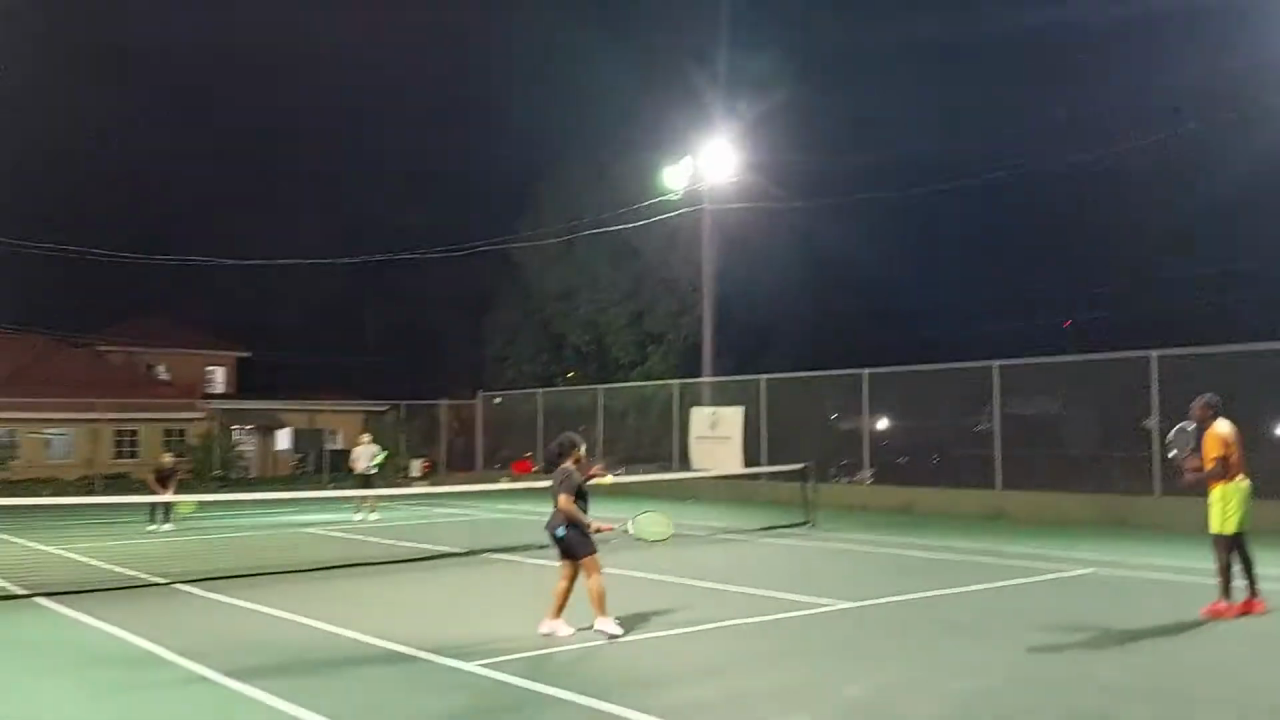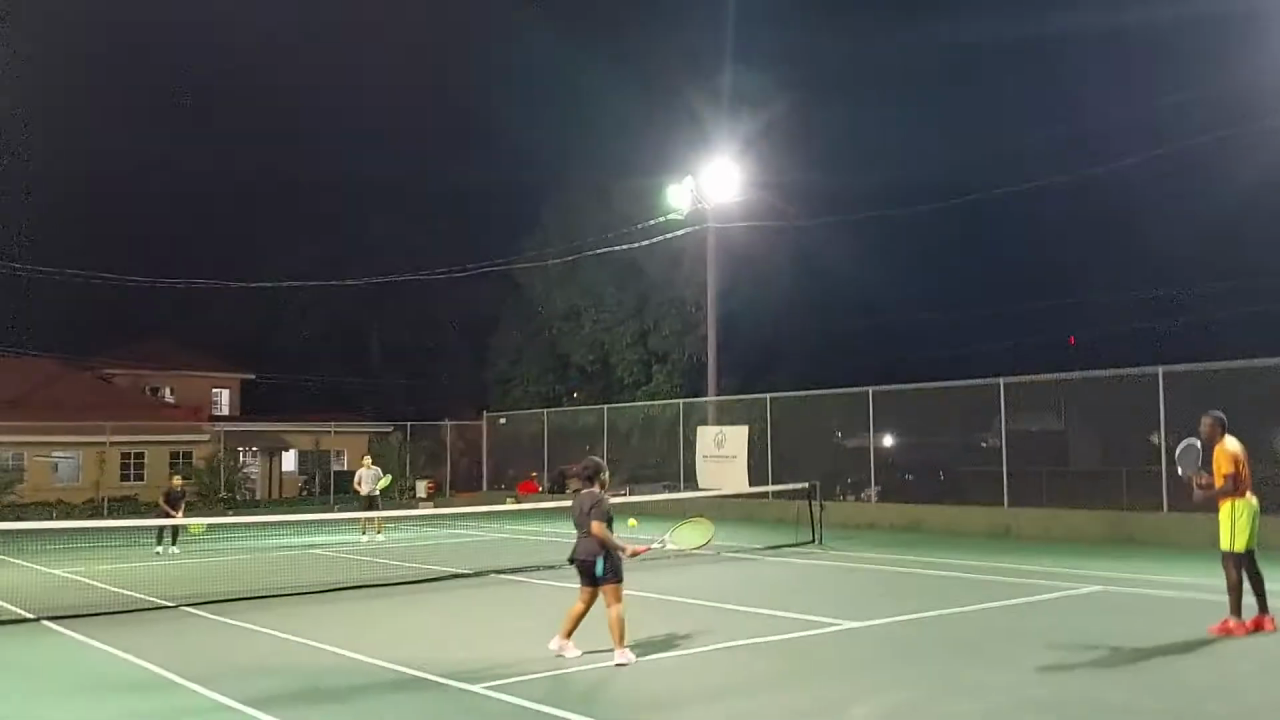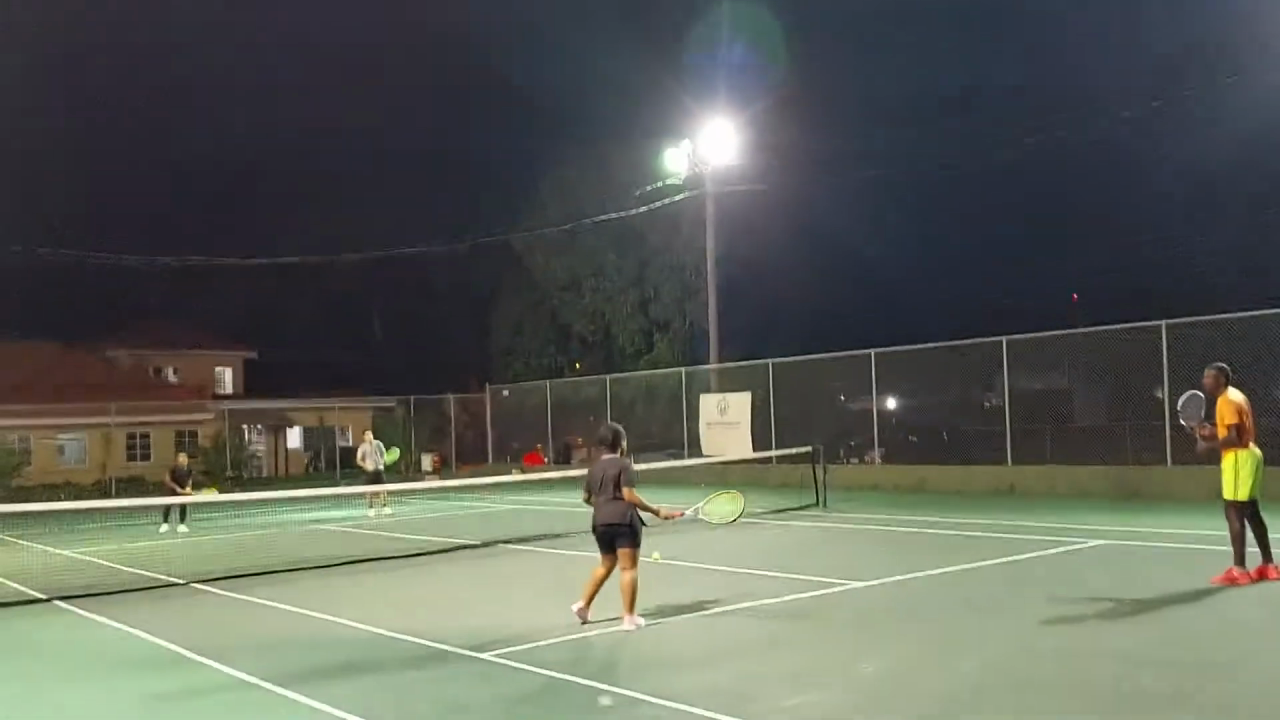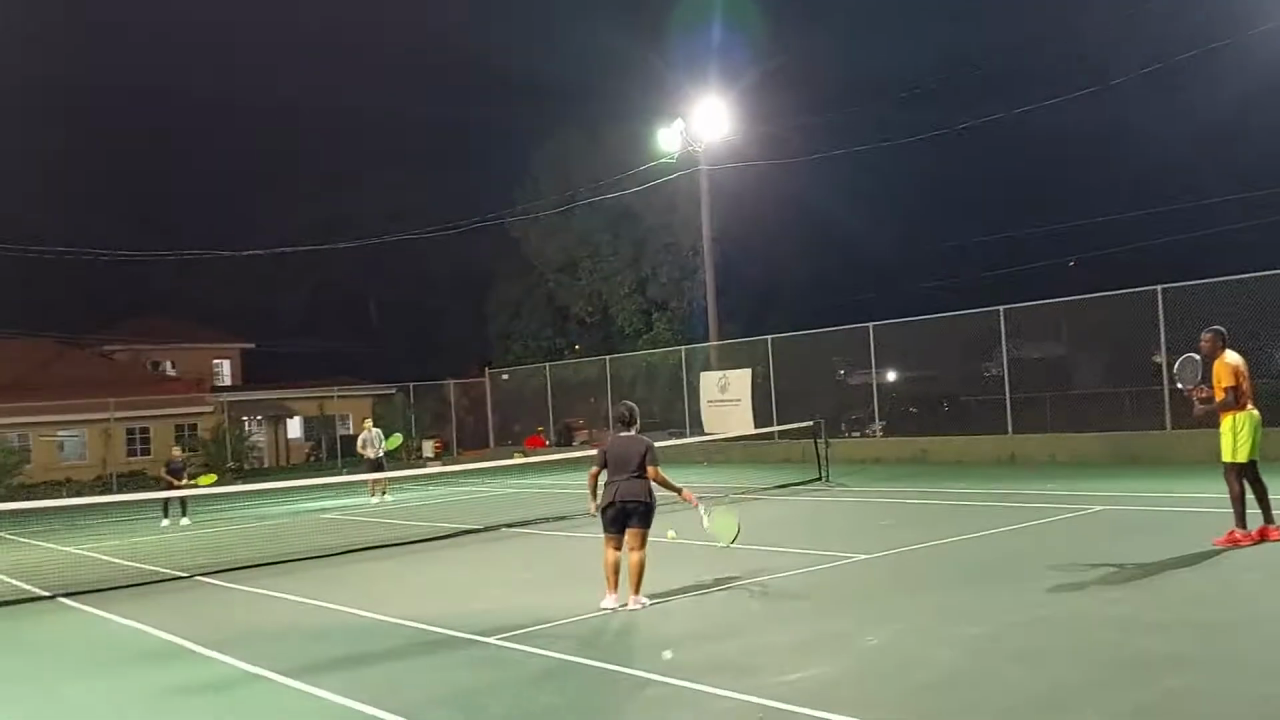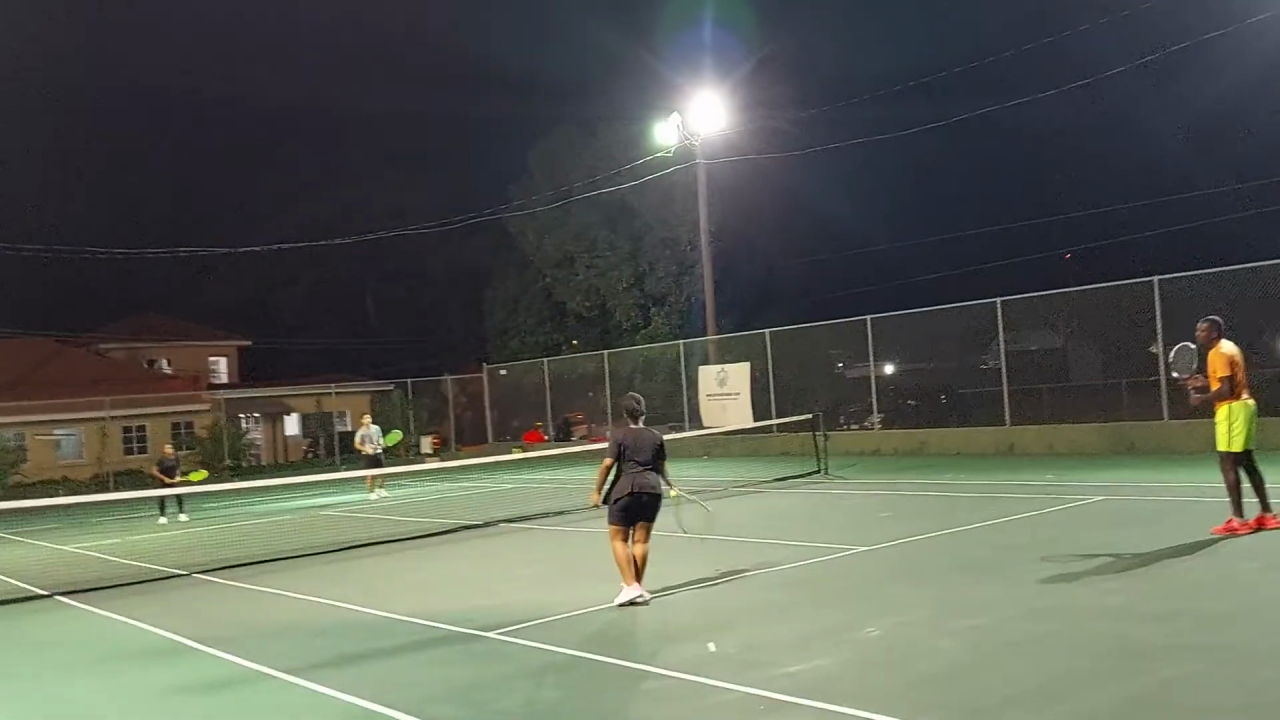
dt=0.2s
person 1, frame 1
left shoulder: (1214, 433)
right shoulder: (1225, 427)
left elbow: (1221, 470)
left wrist: (1195, 478)
right wrist: (1201, 465)
left hip: (1227, 490)
right hip: (1236, 487)
left knee: (1222, 544)
right knee: (1237, 543)
left ankle: (1225, 602)
right ankle: (1254, 598)
person 1, frame 2
left shoulder: (1223, 449)
right shoulder: (1232, 445)
left elbow: (1231, 486)
left wrist: (1205, 495)
right wrist: (1211, 481)
left hip: (1236, 507)
right hip: (1245, 504)
left knee: (1231, 562)
right knee: (1248, 561)
left ankle: (1235, 621)
right ankle: (1264, 617)
person 1, frame 3
left shoulder: (1227, 400)
right shoulder: (1235, 396)
left elbow: (1235, 437)
left wrist: (1209, 446)
right wrist: (1214, 432)
left hip: (1239, 458)
right hip: (1248, 455)
left knee: (1233, 511)
right knee: (1251, 511)
left ankle: (1239, 570)
person 1, frame 4
left shoulder: (1223, 363)
right shoulder: (1233, 358)
left elbow: (1232, 400)
left wrist: (1206, 409)
right wrist: (1211, 394)
left hip: (1237, 420)
right hip: (1247, 417)
left knee: (1232, 474)
right knee: (1250, 473)
left ankle: (1241, 532)
person 1, frame 5
left shoulder: (1219, 353)
right shoulder: (1228, 348)
left elbow: (1227, 390)
left wrist: (1202, 398)
right wrist: (1206, 383)
left hip: (1232, 409)
right hip: (1243, 406)
left knee: (1227, 463)
right knee: (1246, 462)
left ankle: (1239, 520)
person 2, frame 1
left shoulder: (561, 472)
right shoulder: (571, 475)
right elbow: (564, 504)
left wrist: (588, 476)
right wrist: (588, 524)
left hip: (561, 529)
right hip: (571, 528)
left knee: (568, 576)
right knee: (594, 572)
left ankle: (552, 622)
right ankle: (602, 620)
person 2, frame 2
left shoulder: (579, 498)
right shoulder: (599, 500)
right elbow: (598, 530)
right wrist: (622, 548)
left hip: (582, 554)
right hip: (601, 554)
left knee: (585, 599)
right knee: (615, 602)
left ankle: (562, 640)
right ankle: (621, 651)
person 2, frame 3
left shoulder: (594, 467)
right shoulder: (624, 465)
left elbow: (587, 499)
right elbow: (629, 496)
right wrist: (657, 511)
left hip: (600, 520)
right hip: (624, 519)
left knee: (606, 565)
right knee: (629, 568)
left ankle: (583, 604)
right ankle: (629, 617)
person 2, frame 4
left shoulder: (608, 444)
right shoulder: (645, 444)
left elbow: (593, 473)
right elbow: (655, 475)
left wrist: (593, 499)
right wrist: (679, 491)
left hip: (613, 499)
right hip: (641, 498)
left knee: (612, 547)
right knee: (636, 548)
left ankle: (611, 595)
right ankle: (635, 596)
person 2, frame 5
left shoulder: (620, 436)
right shoulder: (656, 437)
left elbow: (607, 464)
right elbow: (662, 469)
left wrist: (597, 491)
right wrist: (667, 482)
left hip: (625, 490)
right hip: (651, 490)
left knee: (618, 539)
right knee: (642, 541)
left ankle: (630, 586)
right ankle: (635, 588)
